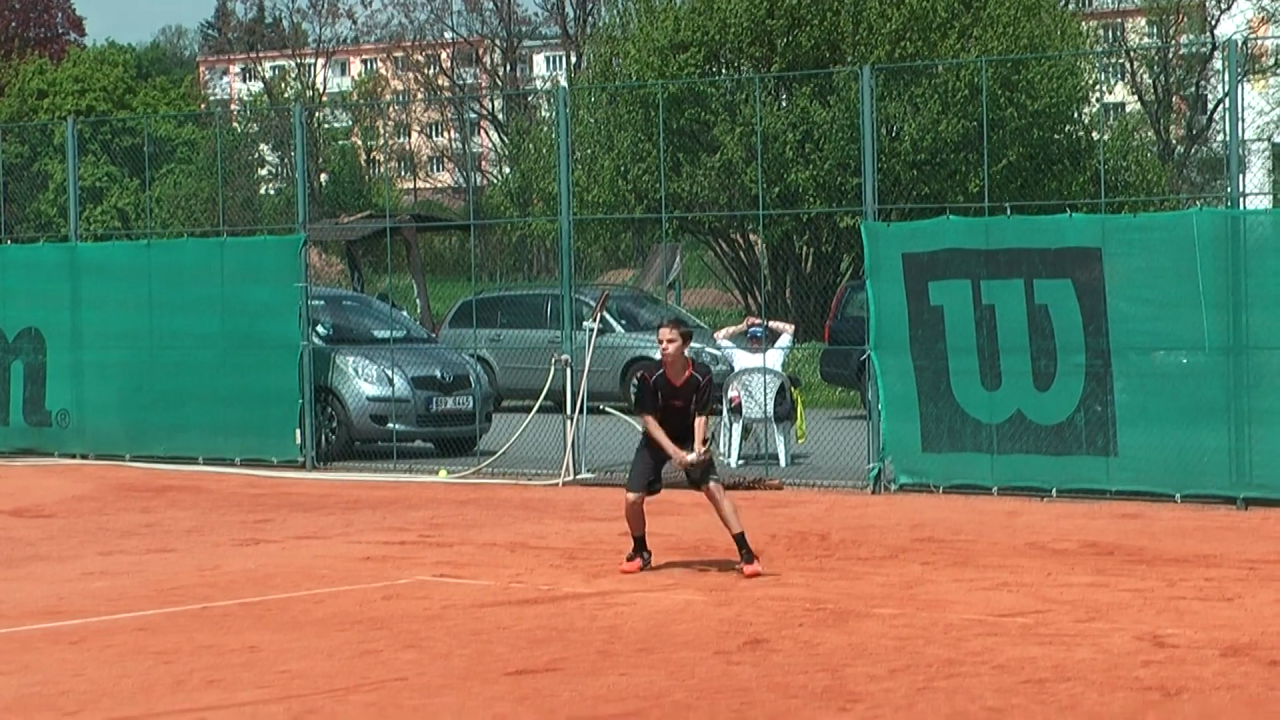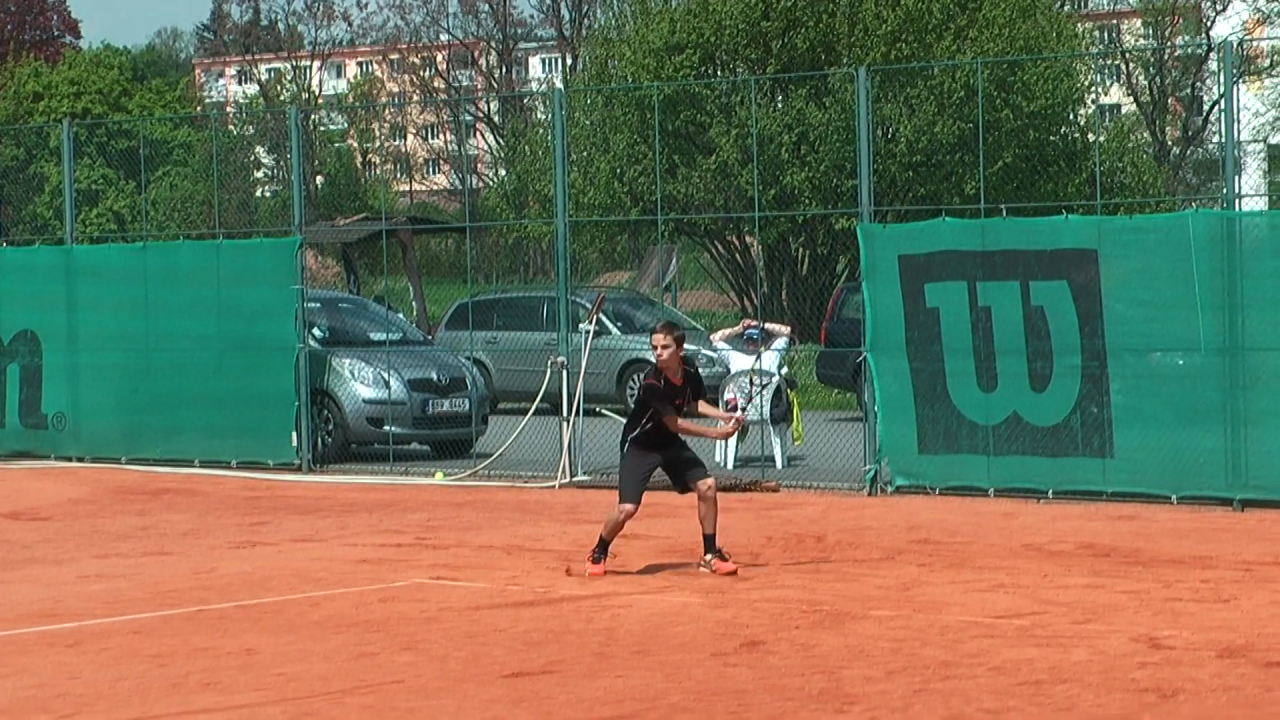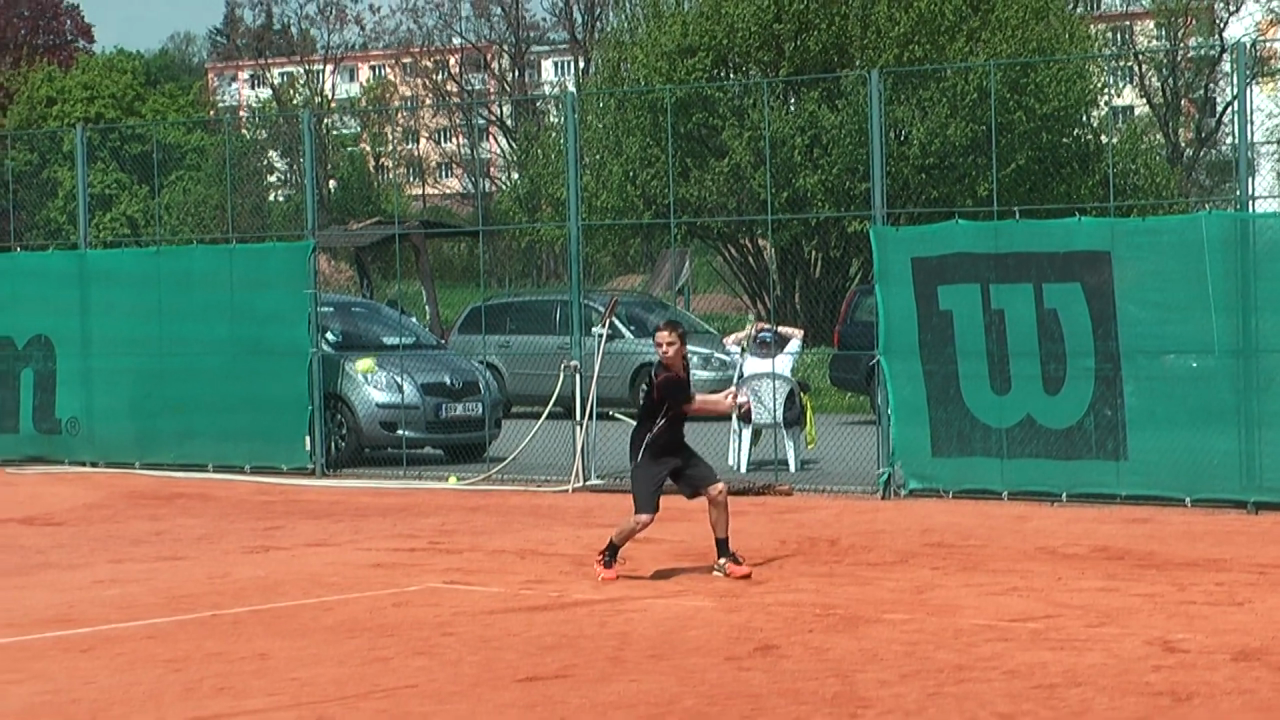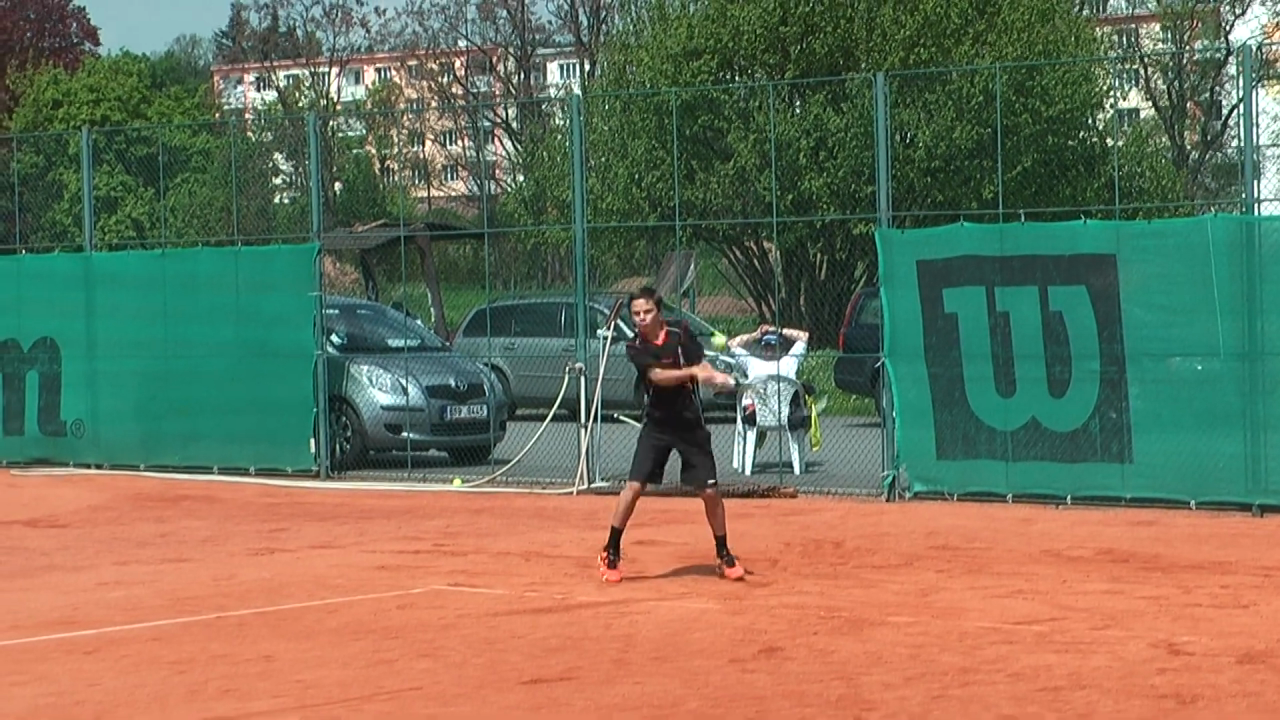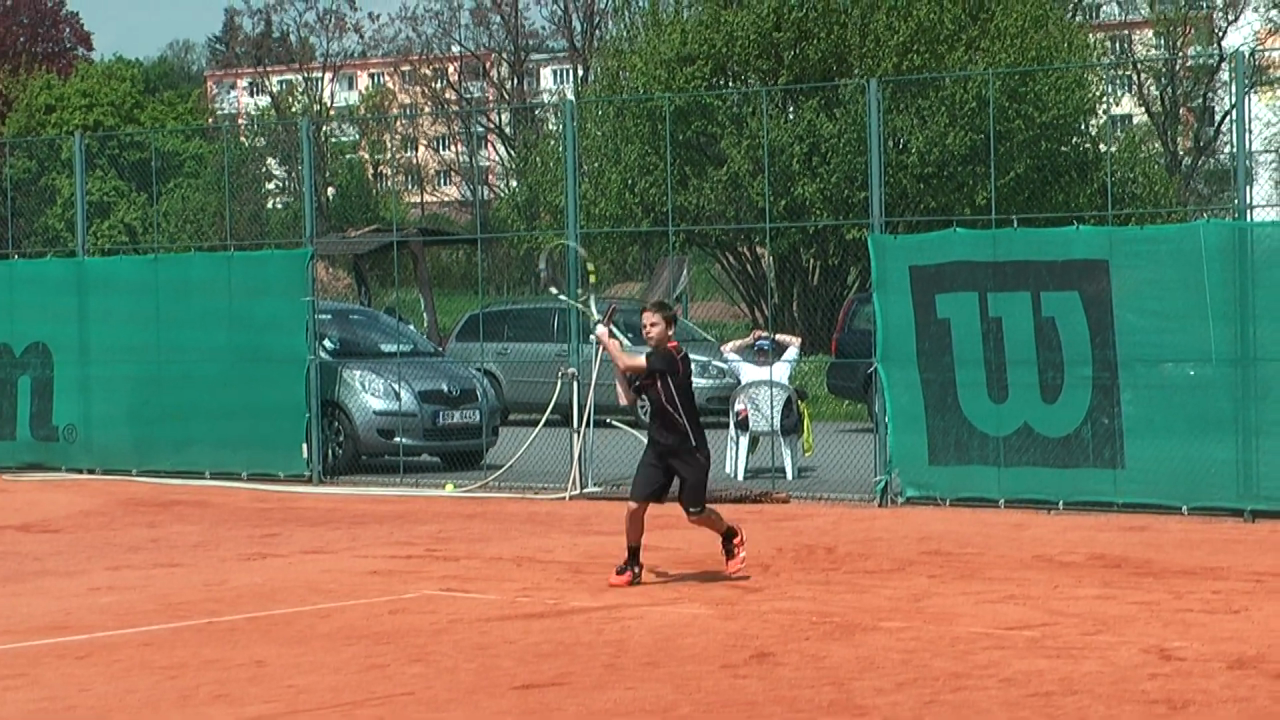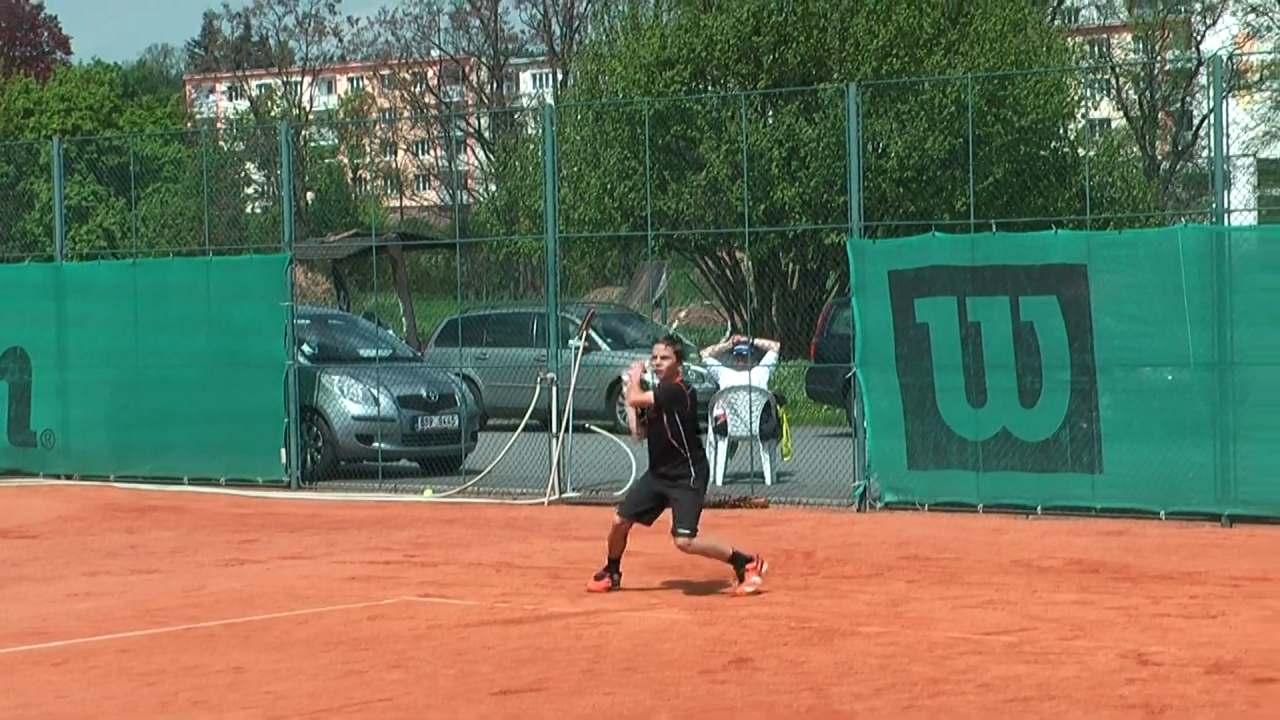
dt=0.2s
person 1, frame 1
left shoulder: (702, 375)
right shoulder: (650, 378)
left elbow: (701, 416)
right elbow: (648, 418)
left wrist: (698, 447)
right wrist: (673, 452)
left hip: (692, 440)
right hip: (658, 441)
left knee: (714, 489)
right knee: (632, 498)
left ankle: (747, 553)
right ankle: (640, 552)
person 1, frame 2
left shoulder: (690, 369)
right shoulder: (652, 383)
left elbow: (696, 403)
right elbow: (675, 423)
left wrist: (725, 416)
right wrist: (716, 433)
left hip: (669, 440)
right hip: (638, 443)
left knee: (707, 486)
right knee: (627, 508)
left ankle: (710, 554)
right ankle: (599, 553)
person 1, frame 3
left shoulder: (682, 365)
right shoulder: (663, 379)
right elbow: (690, 407)
left wrist: (721, 397)
right wrist: (723, 407)
left hip: (675, 446)
right hip: (649, 451)
left knee: (718, 490)
right knee: (643, 519)
left ankle: (724, 558)
right ankle: (608, 556)
person 1, frame 4
left shoulder: (681, 334)
right shoulder: (636, 348)
left elbow: (701, 367)
right elbow: (659, 377)
left wrist: (714, 376)
right wrist: (693, 372)
left hip: (691, 425)
right hip: (658, 425)
left knee: (710, 491)
right knee: (634, 487)
left ankle: (723, 555)
right ankle: (611, 552)
person 1, frame 5
left shoulder: (673, 355)
right shoulder: (648, 360)
left elbow: (626, 362)
right elbow: (626, 399)
left wrist: (606, 339)
right wrist: (618, 370)
left hip: (689, 446)
right hip: (659, 444)
left knee: (696, 514)
right knee: (635, 506)
left ankle: (731, 537)
right ankle: (632, 564)
person 1, frame 6
left shoulder: (680, 391)
right shoulder: (656, 394)
left elbow: (633, 398)
right elbow: (640, 432)
left wrist: (635, 374)
left hip: (688, 476)
right hip: (658, 473)
left knee: (685, 541)
right knee: (619, 522)
left ankle: (747, 563)
right ankle: (612, 572)
